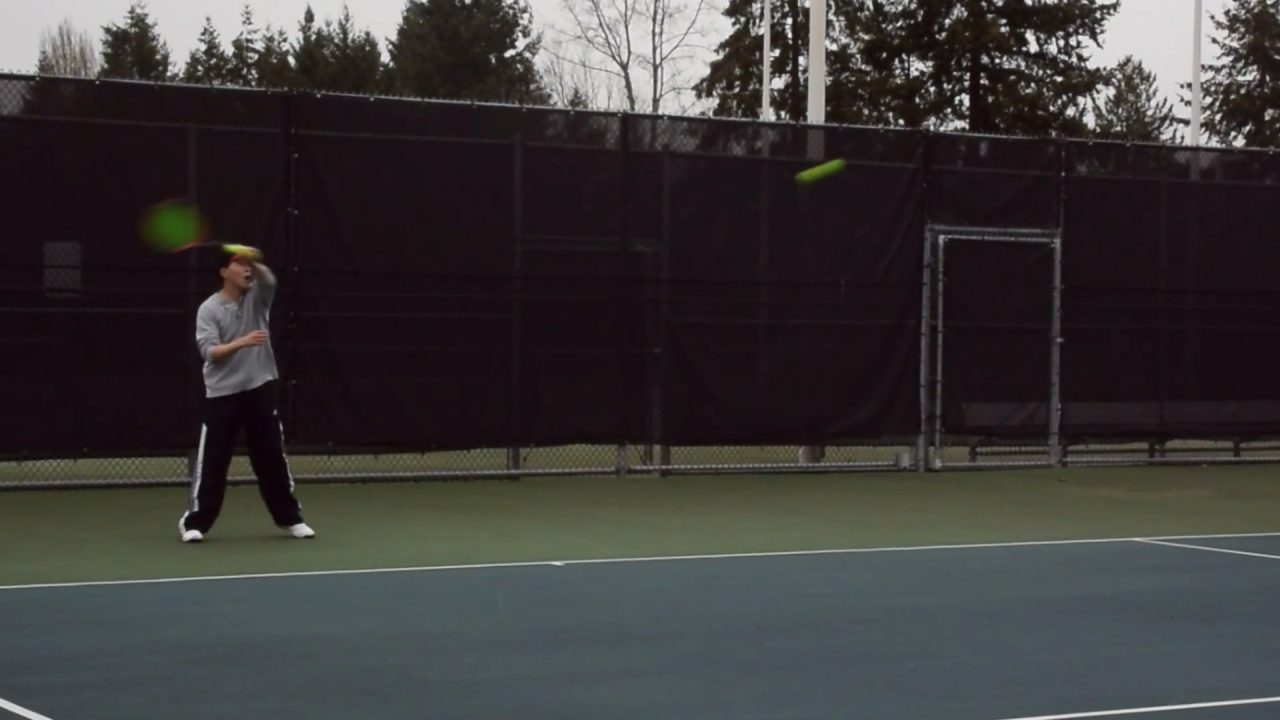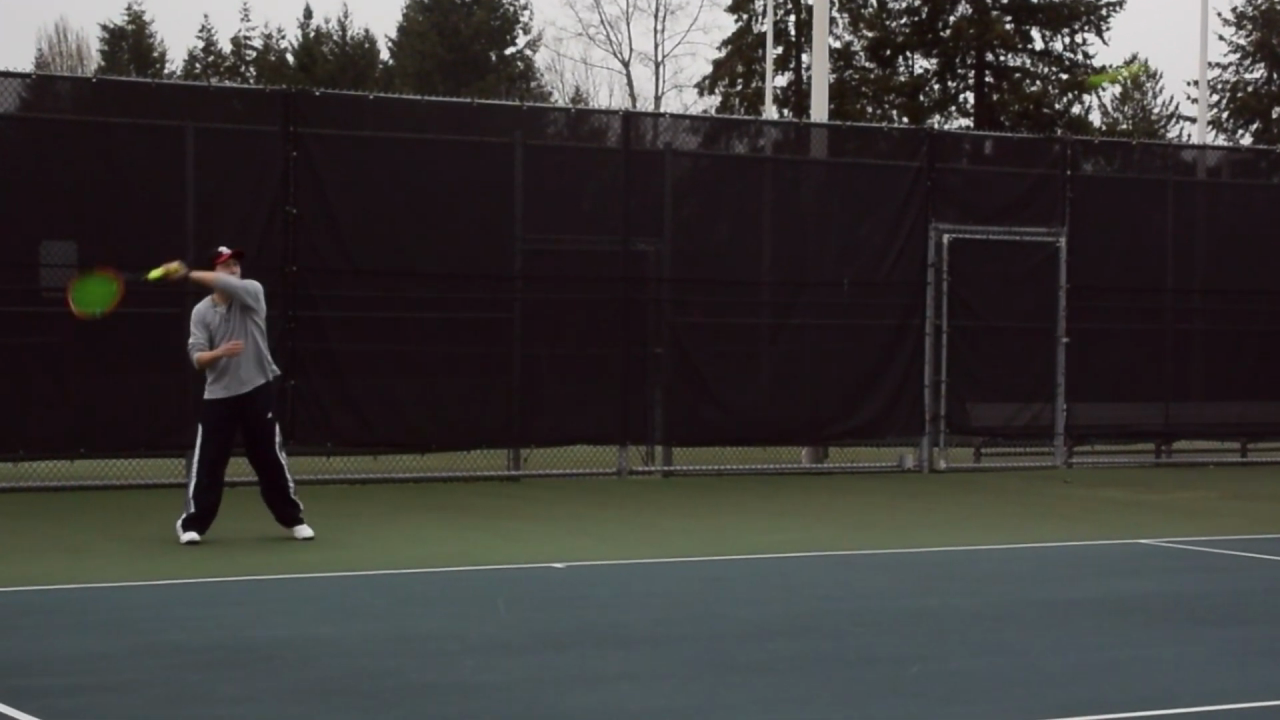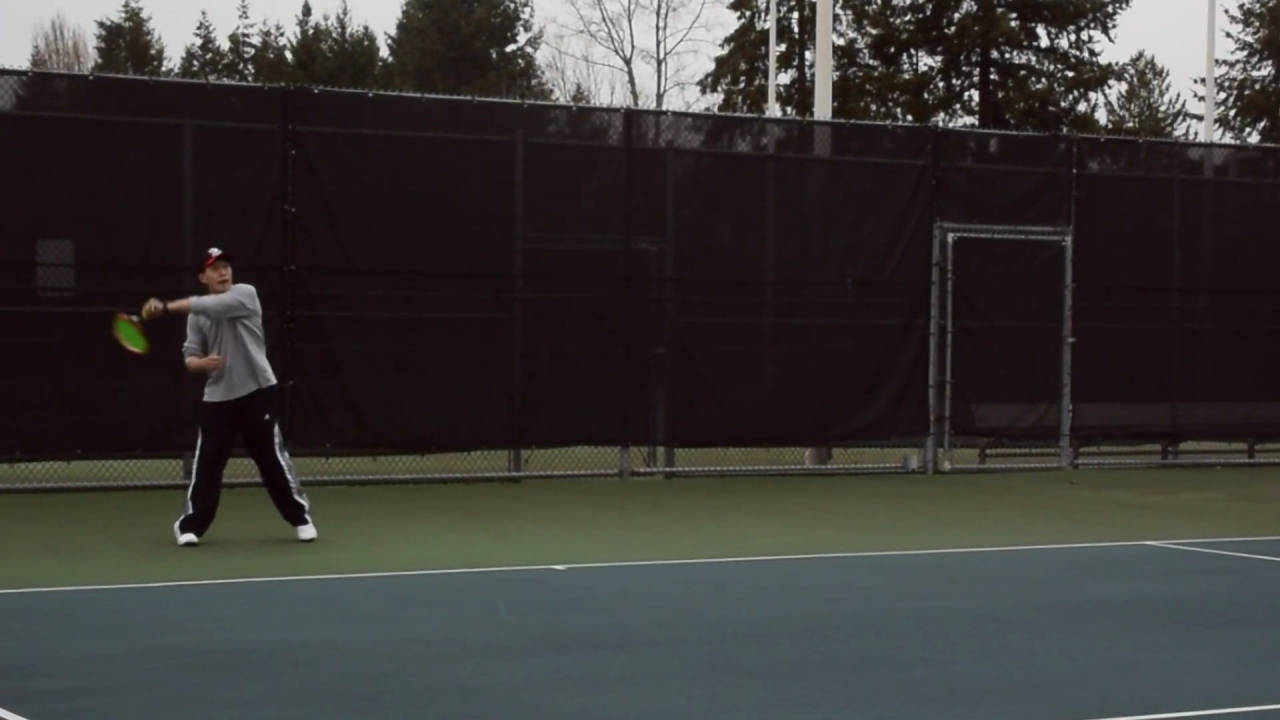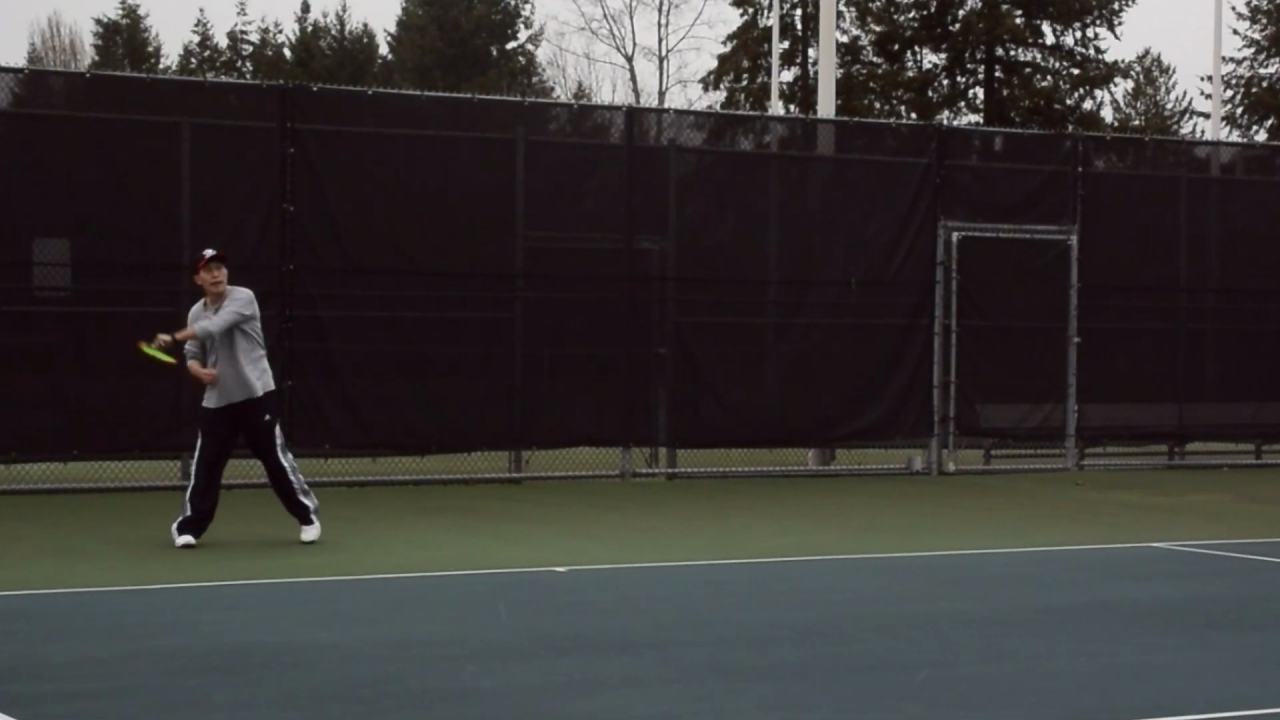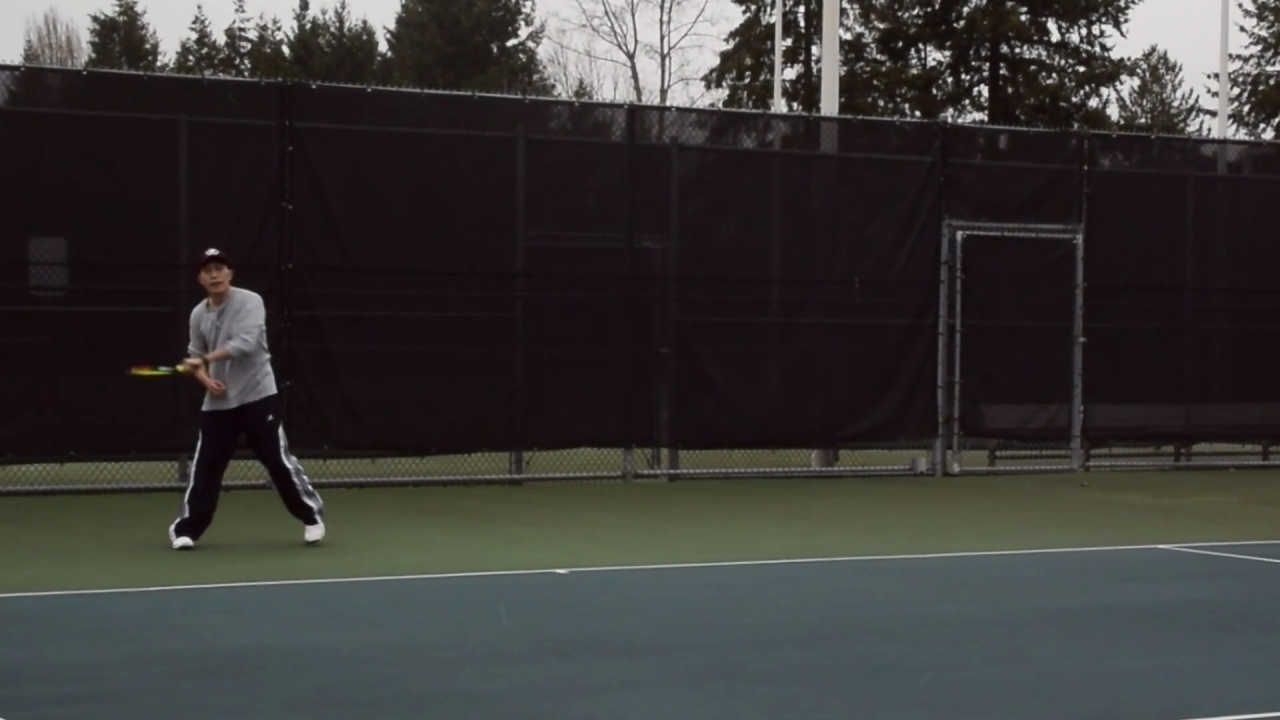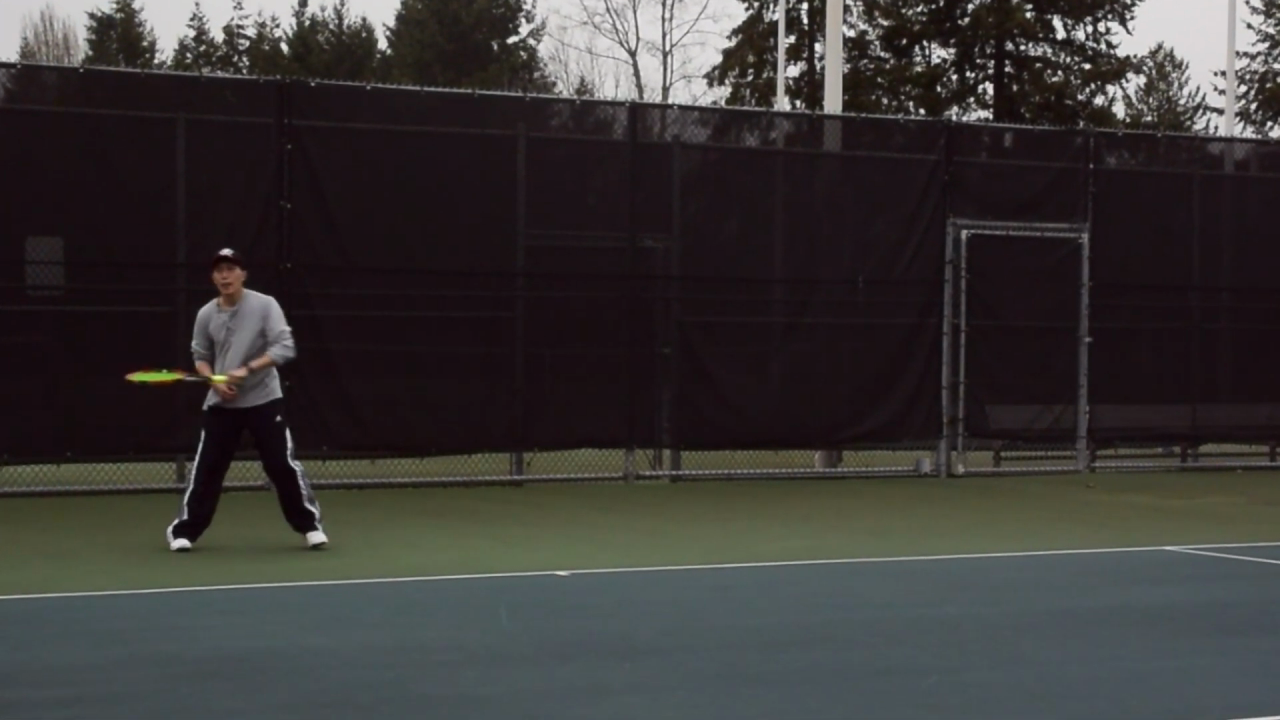
dt=0.2s
person 1, frame 1
left shoulder: (258, 294)
right shoulder: (208, 309)
left elbow: (268, 281)
right elbow: (209, 352)
left wrist: (255, 262)
right wrist: (241, 341)
left hip: (260, 389)
right hip: (222, 394)
left knee: (272, 456)
right knee: (212, 460)
left ankle: (289, 518)
right ankle: (195, 522)
person 1, frame 2
left shoulder: (252, 292)
right shoulder: (200, 312)
left elbow: (229, 283)
right elbow: (197, 357)
left wrist: (187, 273)
right wrist: (219, 352)
left hip: (257, 389)
right hip: (218, 395)
left knee: (270, 457)
right knee: (208, 461)
left ankle: (293, 518)
right ankle: (192, 523)
person 1, frame 3
left shoulder: (245, 294)
right shoulder: (196, 315)
left elbow: (207, 304)
right elbow: (190, 358)
left wrist: (165, 307)
right wrist: (203, 363)
left hip: (255, 392)
right hip: (217, 397)
left knee: (272, 457)
right knee: (207, 462)
left ankle: (300, 517)
right ankle: (190, 525)
person 1, frame 4
left shoulder: (244, 298)
right shoulder: (196, 312)
left elbow: (212, 327)
right elbow: (193, 357)
left wrist: (173, 338)
right wrist: (200, 372)
left hip: (255, 395)
right hip: (217, 400)
left knee: (275, 458)
right knee: (206, 464)
left ankle: (307, 515)
right ankle: (189, 527)
person 1, frame 5
left shoulder: (250, 302)
right shoulder: (198, 315)
left elbow: (245, 344)
right elbow: (201, 363)
left wrist: (204, 359)
right wrist: (206, 379)
left hip: (258, 397)
right hip: (218, 403)
left knee: (278, 460)
right knee: (206, 466)
left ankle: (312, 515)
right ankle: (186, 528)
person 1, frame 6
left shoulder: (265, 305)
right shoulder: (206, 315)
left elbow: (285, 348)
right elbow: (200, 357)
left wrist: (248, 369)
right wrist: (214, 381)
left hip: (264, 399)
right hip: (222, 404)
left knee: (282, 464)
right knee: (207, 467)
left ankle: (310, 524)
right ankle: (184, 530)
